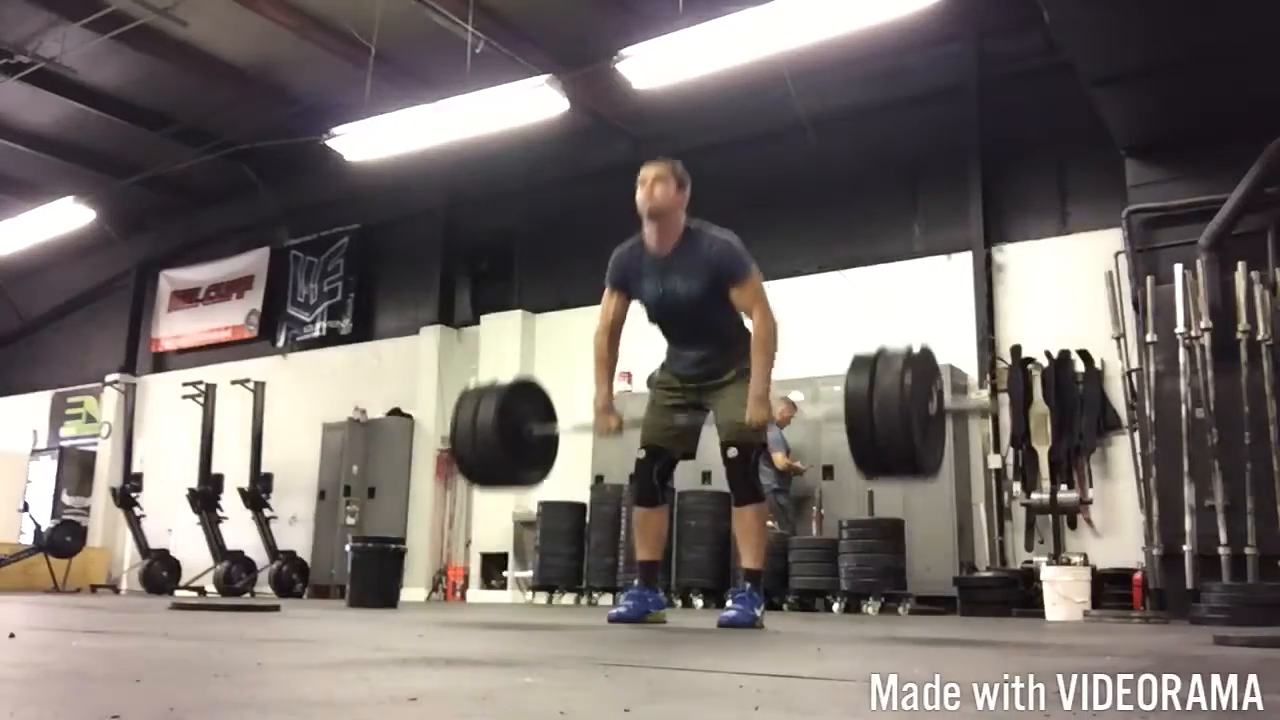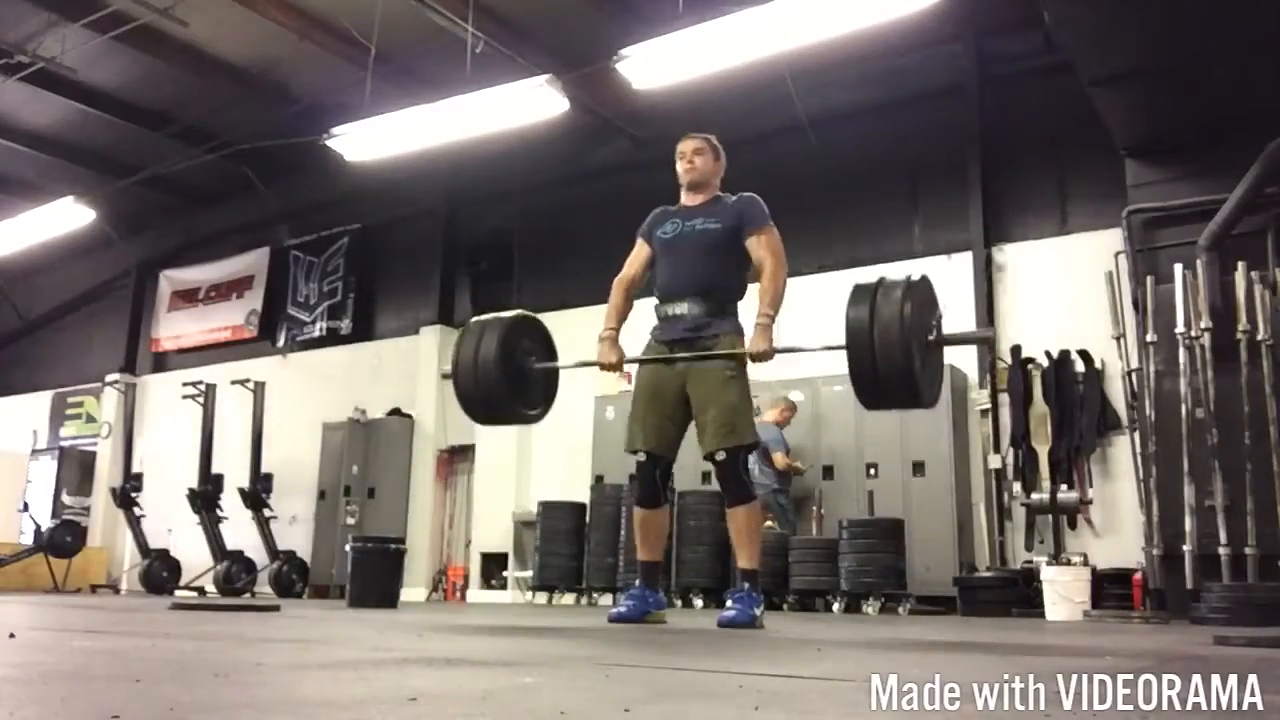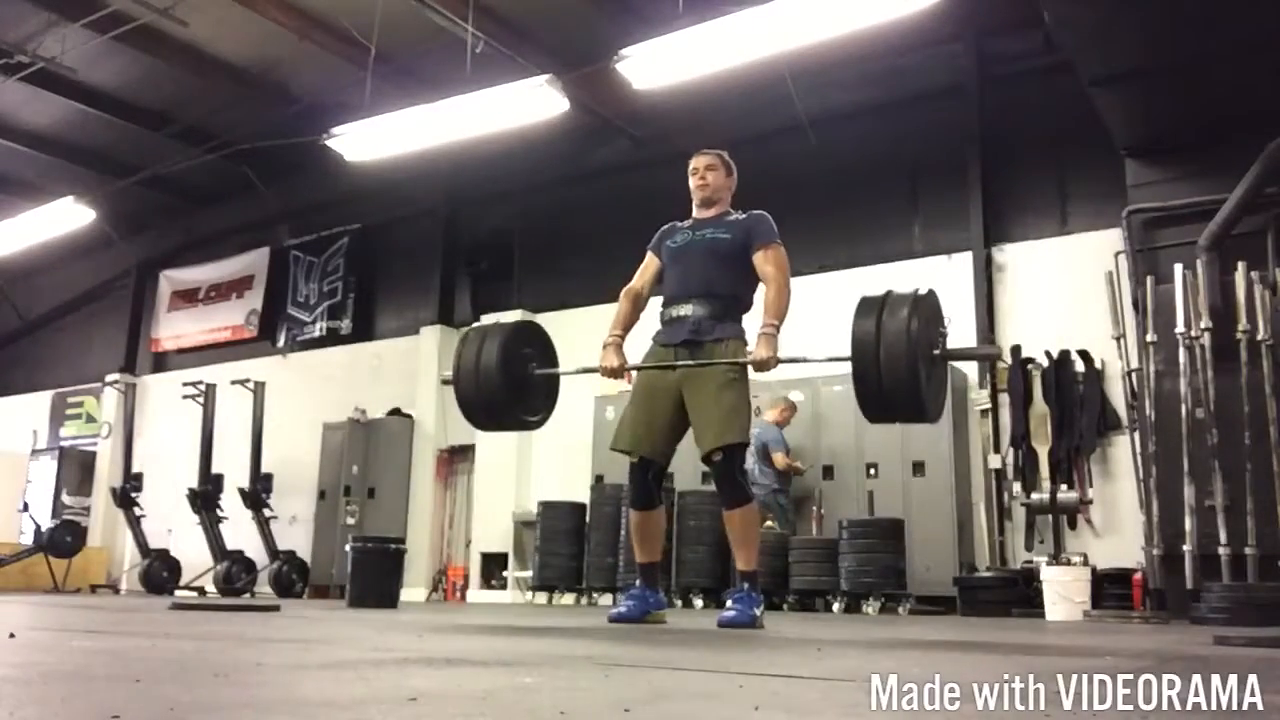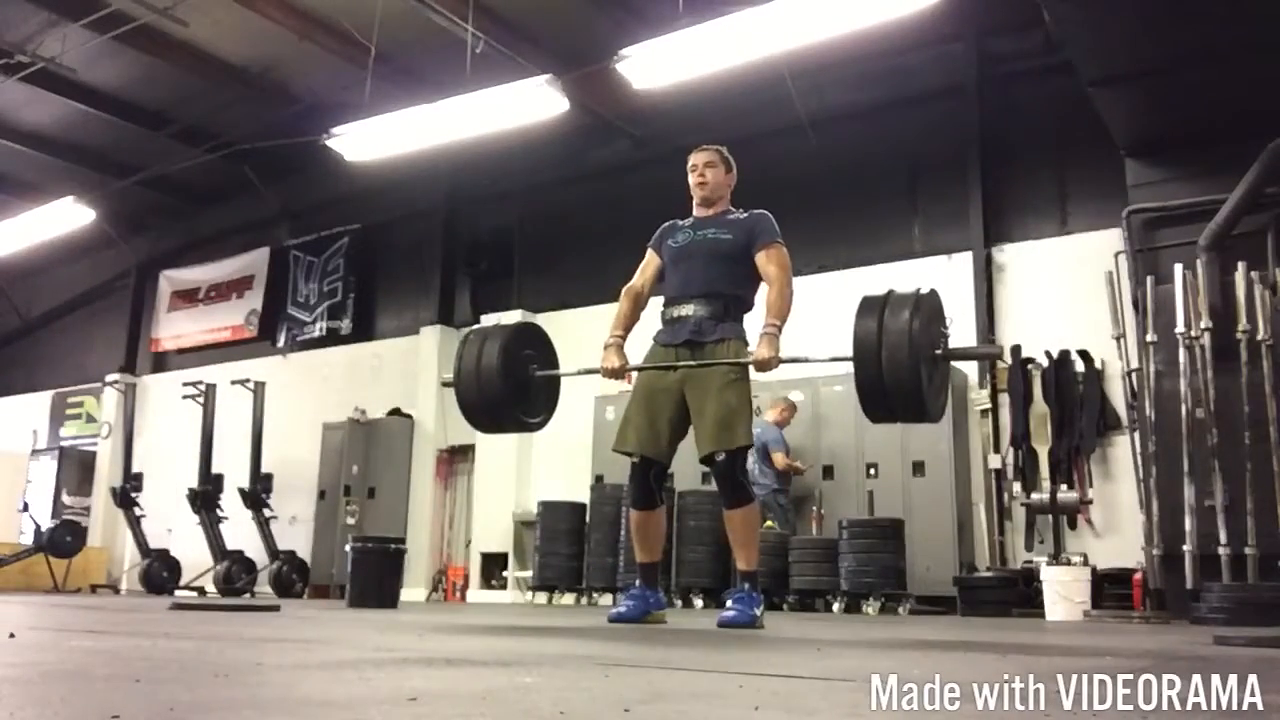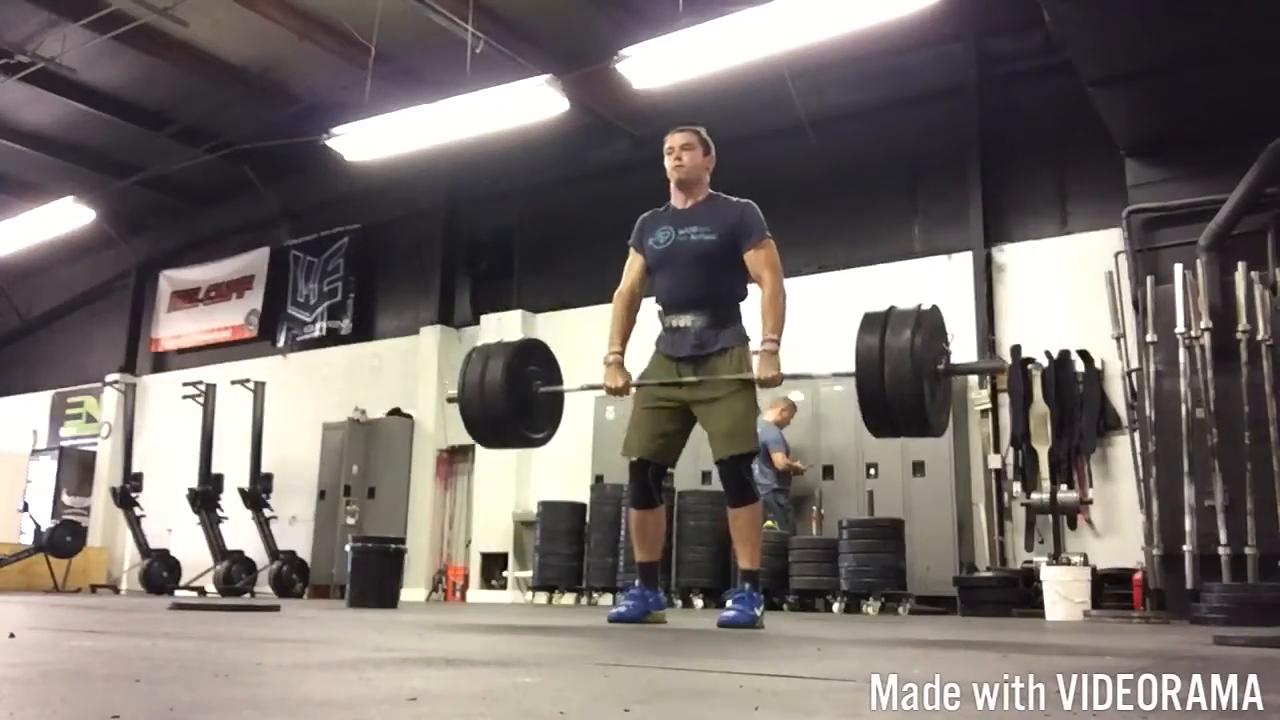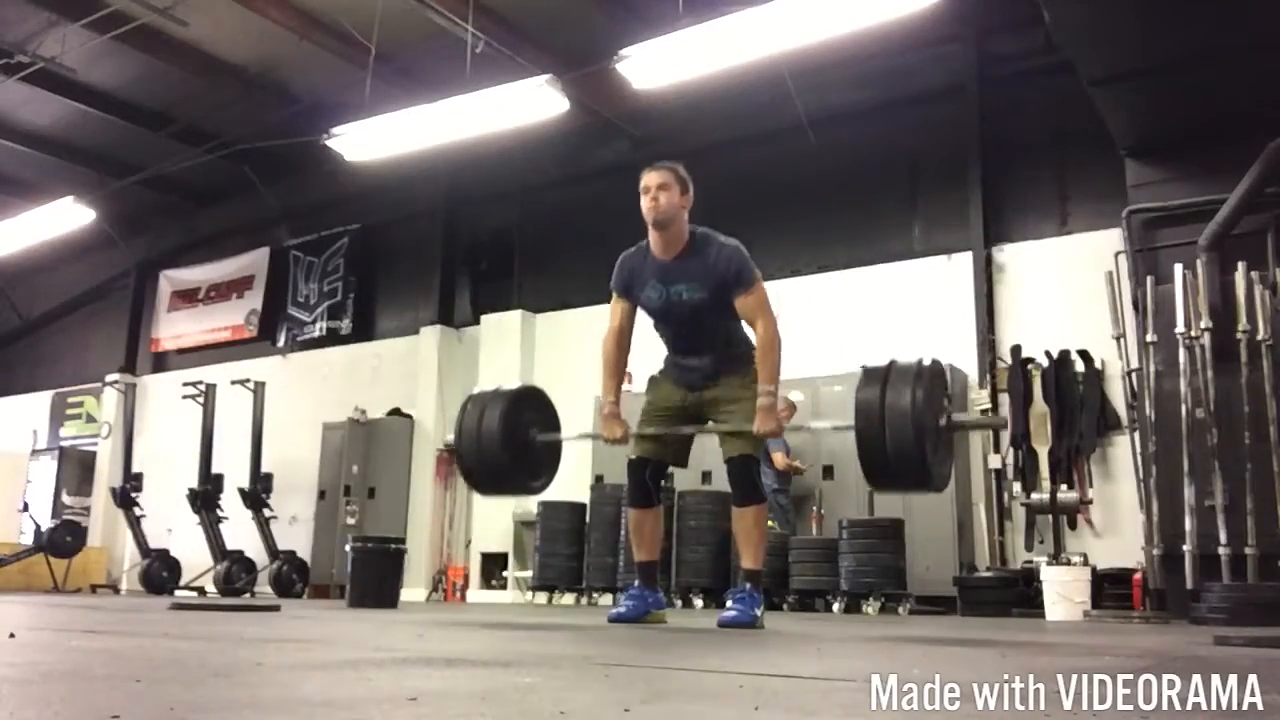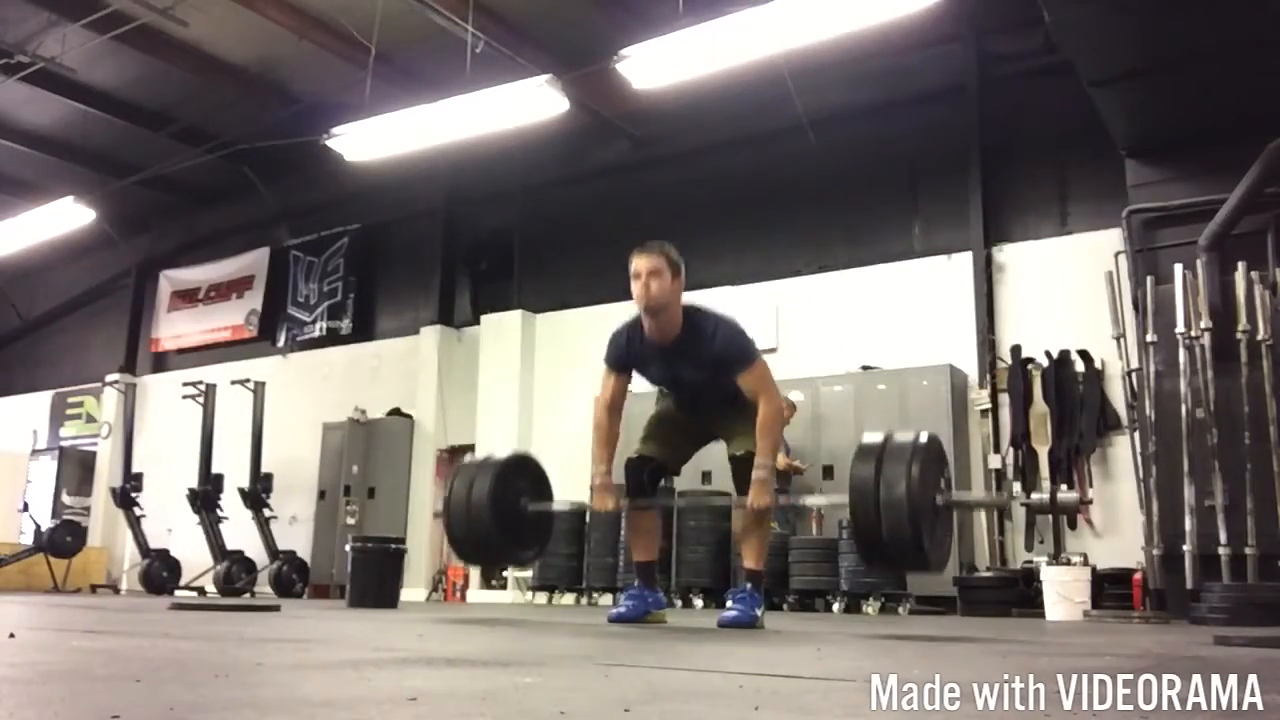
dt=0.3s
person 1, frame 1
left shoulder: (717, 248)
right shoulder: (627, 258)
left elbow: (761, 317)
right elbow: (607, 331)
left wrist: (759, 394)
right wrist: (604, 400)
left hip: (731, 367)
right hip: (677, 371)
left knee: (740, 465)
right knee: (649, 470)
left ankle: (750, 594)
right ankle: (647, 591)
person 1, frame 2
left shoulder: (741, 208)
right shoulder: (659, 219)
left elbow: (772, 264)
right elbow: (626, 280)
left wrist: (762, 327)
right wrist: (609, 335)
left hip: (717, 344)
right hip: (661, 348)
left knee: (729, 465)
right knee: (649, 470)
left ankle: (748, 592)
right ankle: (648, 590)
person 1, frame 3
left shoulder: (752, 225)
right shoulder: (669, 234)
left elbow: (777, 280)
right elbow: (636, 289)
left wrist: (767, 335)
right wrist: (613, 341)
left hip: (718, 347)
right hip: (663, 351)
left knee: (726, 466)
right knee: (642, 471)
left ankle: (747, 593)
right ankle: (648, 590)
person 1, frame 4
left shoulder: (753, 224)
right shoulder: (669, 233)
left elbow: (779, 280)
right elbow: (636, 289)
left wrist: (770, 335)
right wrist: (614, 342)
left hip: (719, 349)
right hip: (663, 351)
left knee: (727, 467)
right knee: (644, 471)
left ankle: (748, 593)
right ankle: (647, 589)
person 1, frame 5
left shoulder: (737, 214)
right shoulder: (649, 224)
left elbow: (771, 282)
right elbow: (627, 293)
left wrist: (769, 350)
right wrist: (615, 357)
left hip: (723, 354)
right hip: (667, 356)
left knee: (734, 469)
right knee: (643, 470)
left ankle: (748, 593)
right ankle: (647, 590)
person 1, frame 6
left shoulder: (723, 256)
right shoulder: (631, 265)
left elbow: (764, 326)
right elbow: (616, 336)
left wrist: (766, 402)
right wrist: (610, 406)
left hip: (731, 373)
right hip: (676, 375)
left knee: (743, 467)
right knee: (641, 471)
left ankle: (749, 593)
right ankle: (647, 590)
person 1, frame 7
left shoulder: (718, 335)
right shoulder: (625, 341)
left elbow: (769, 398)
right elbow: (607, 407)
left wrist: (763, 475)
right wrist: (601, 477)
left hip: (736, 408)
right hip: (682, 408)
left knee: (747, 465)
right knee: (639, 470)
left ankle: (749, 594)
right ankle: (647, 590)
